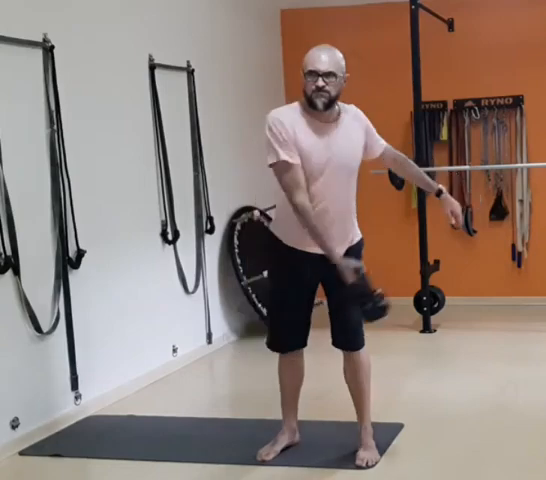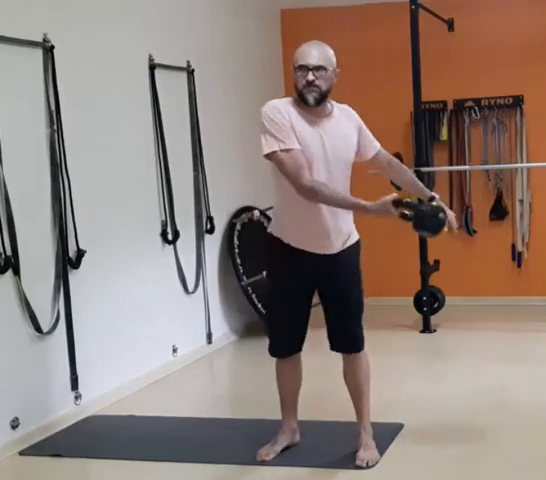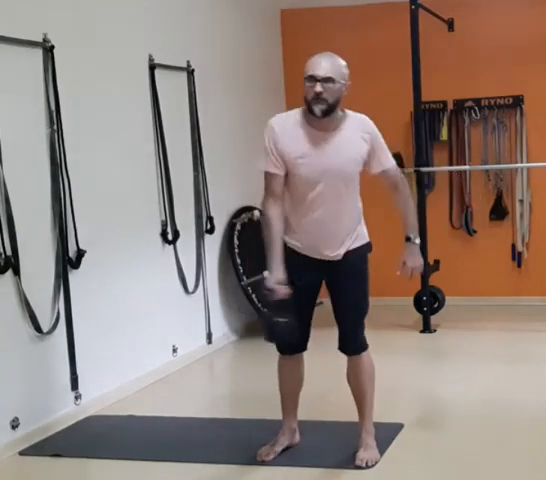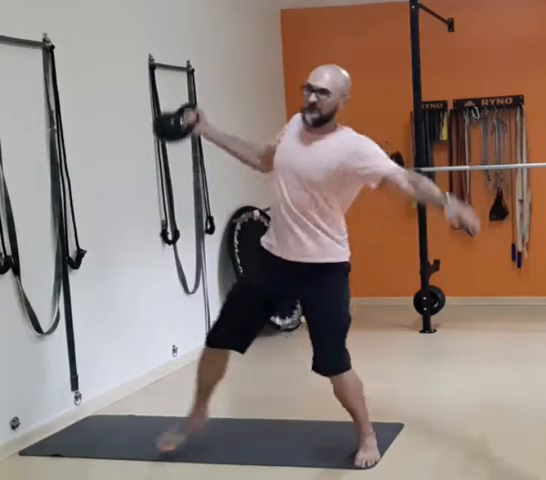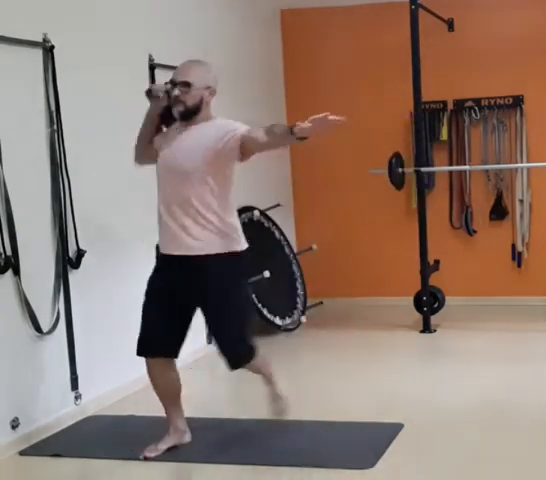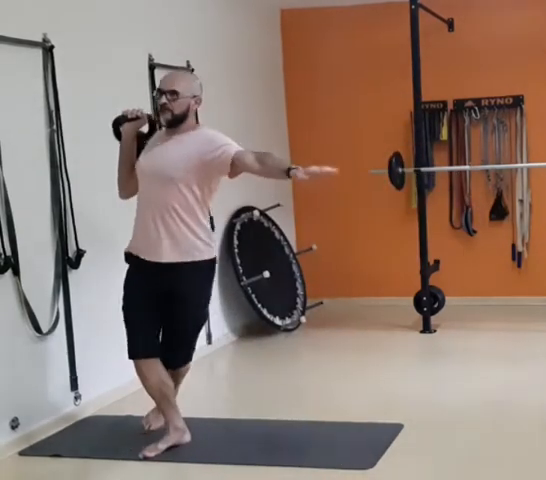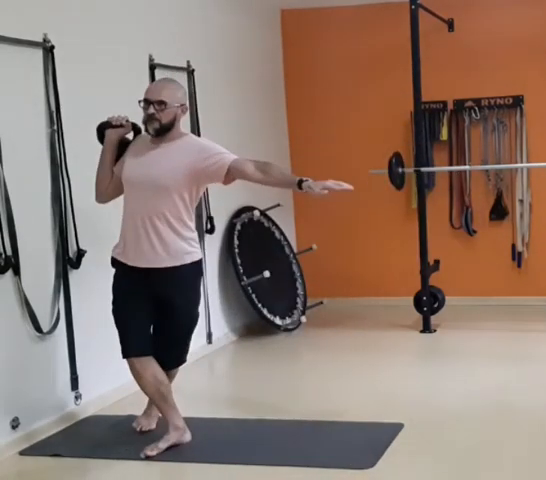
dt=0.4s
person 1, frame 1
left shoulder: (355, 120)
right shoulder: (281, 121)
left elbow: (392, 157)
right elbow: (297, 198)
left wrist: (440, 191)
right wrist: (332, 257)
left hip: (347, 246)
right hip: (294, 248)
left knee: (353, 342)
right knee: (287, 343)
left ankle: (366, 433)
right ankle: (289, 428)
person 1, frame 2
left shoulder: (347, 117)
right shoulder: (275, 114)
left elbow: (386, 163)
right elbow: (304, 183)
left wrist: (431, 198)
right wrist: (367, 207)
left hip: (341, 248)
right hip: (292, 250)
left knee: (352, 345)
right knee: (285, 347)
left ankle: (366, 434)
right ankle: (289, 428)
person 1, frame 3
left shoulder: (363, 129)
right shoulder: (280, 128)
left elbow: (397, 184)
right elbow: (273, 202)
left wrist: (412, 241)
right wrist: (275, 266)
left hip: (350, 251)
right hip: (297, 252)
left knee: (355, 345)
right knee: (290, 346)
left ankle: (367, 434)
right ankle: (289, 429)
person 1, frame 4
left shoulder: (356, 147)
right shoulder: (295, 126)
left elbow: (406, 178)
right elbow: (263, 160)
left wrist: (448, 202)
right wrist: (208, 131)
left hip: (324, 267)
right hip: (275, 257)
left knee: (333, 363)
right knee: (219, 340)
left ankle: (367, 437)
right ankle: (197, 415)
person 1, frame 5
left shoulder: (223, 132)
right shoulder: (172, 132)
left elbow: (260, 137)
right elbow: (143, 156)
left wrist: (298, 131)
right wrist: (154, 111)
left hip: (219, 258)
right hip: (173, 259)
left knee: (237, 351)
right knee: (154, 351)
left ankle: (270, 381)
right ankle: (176, 428)
person 1, frame 6
left shoulder: (209, 143)
right shoulder: (154, 142)
left elbow: (250, 160)
right elbow: (126, 189)
left wrist: (291, 170)
right wrist: (127, 139)
left hip: (190, 265)
right hip: (143, 262)
left knee: (177, 353)
right knee: (142, 352)
left ankle: (166, 404)
right ankle: (175, 427)
person 1, frame 7
left shoulder: (198, 151)
right shoulder: (136, 147)
left elbow: (253, 169)
right elbow: (103, 193)
left wrist: (304, 183)
right wrist: (110, 143)
left hip: (178, 269)
right hip: (130, 268)
left knee: (169, 354)
right knee: (137, 353)
left ankle: (155, 405)
right ankle: (176, 426)
